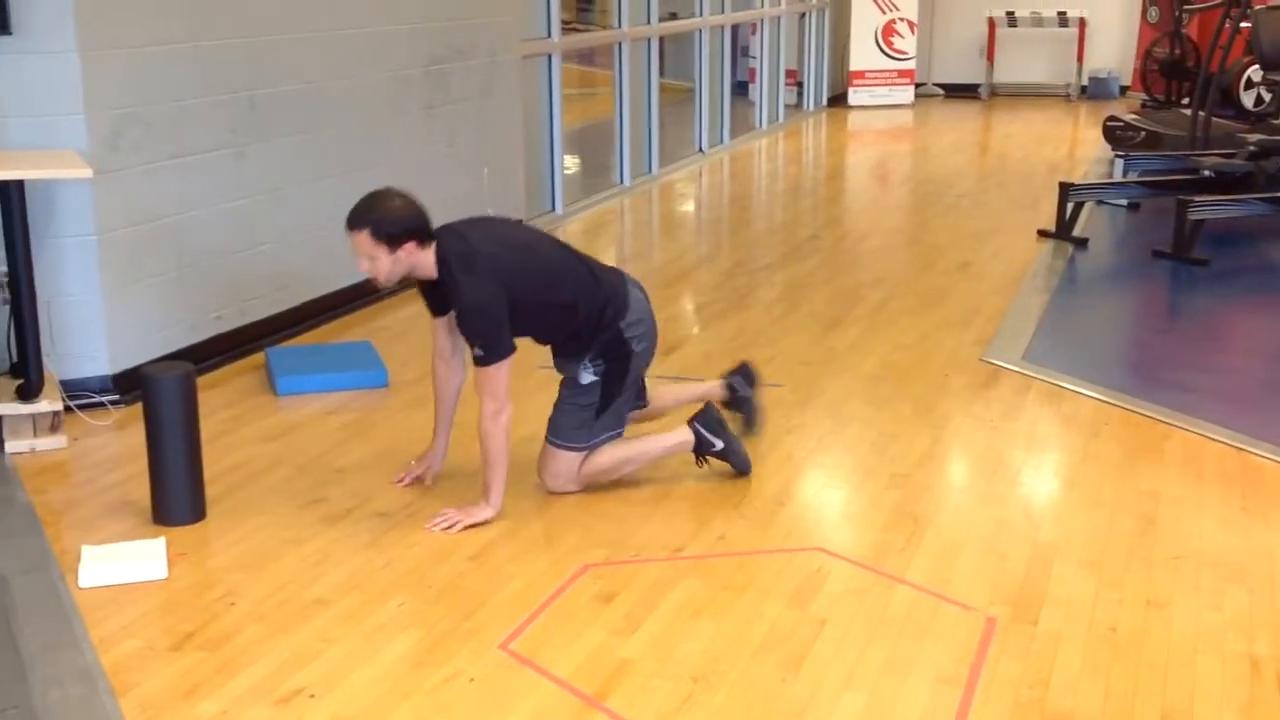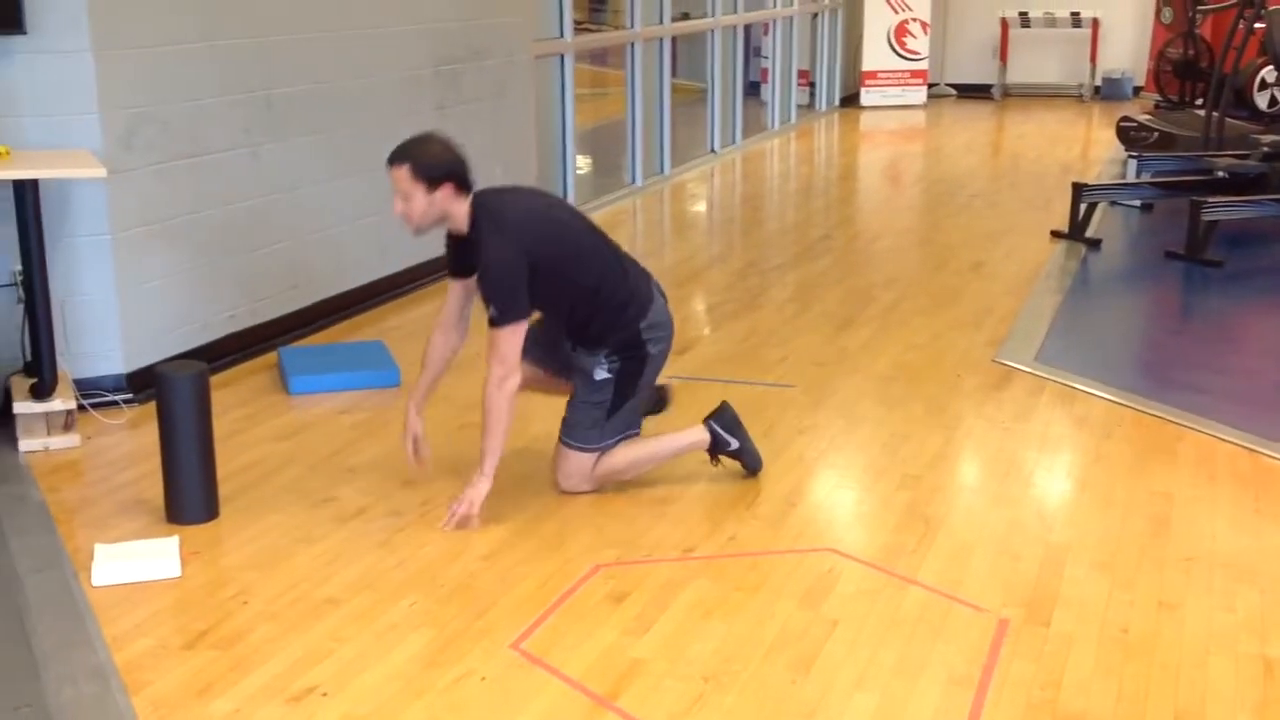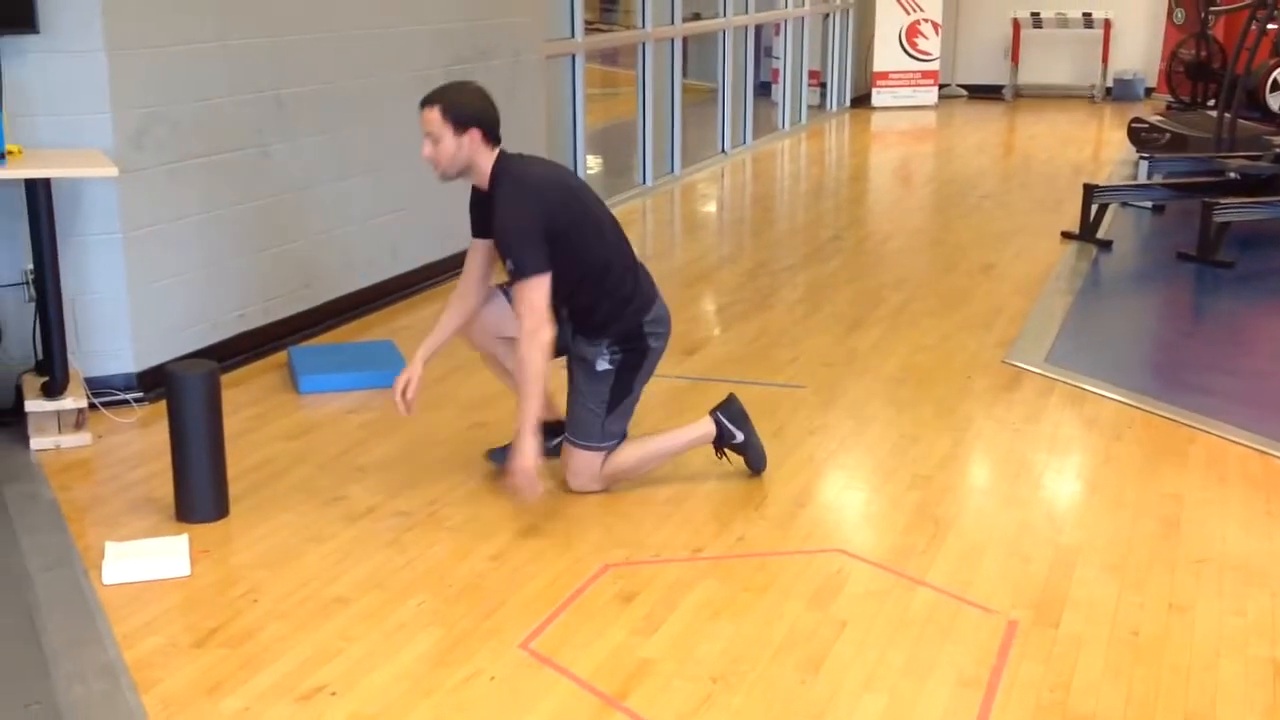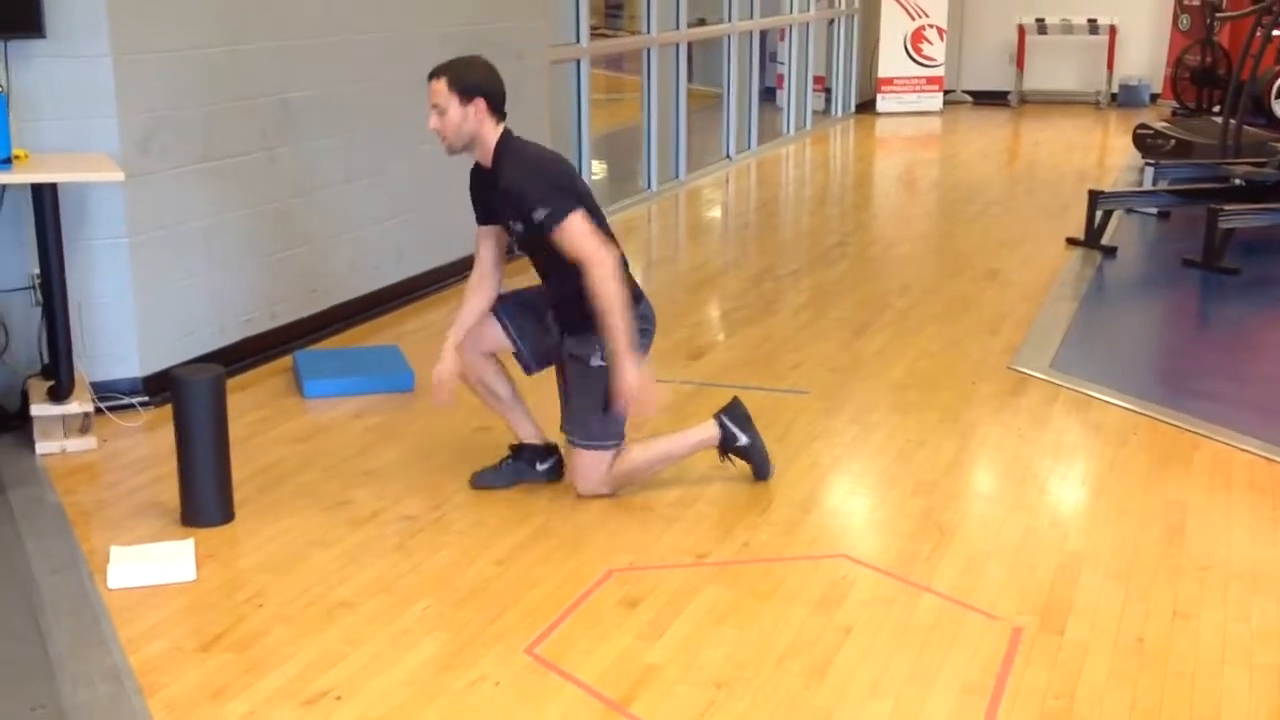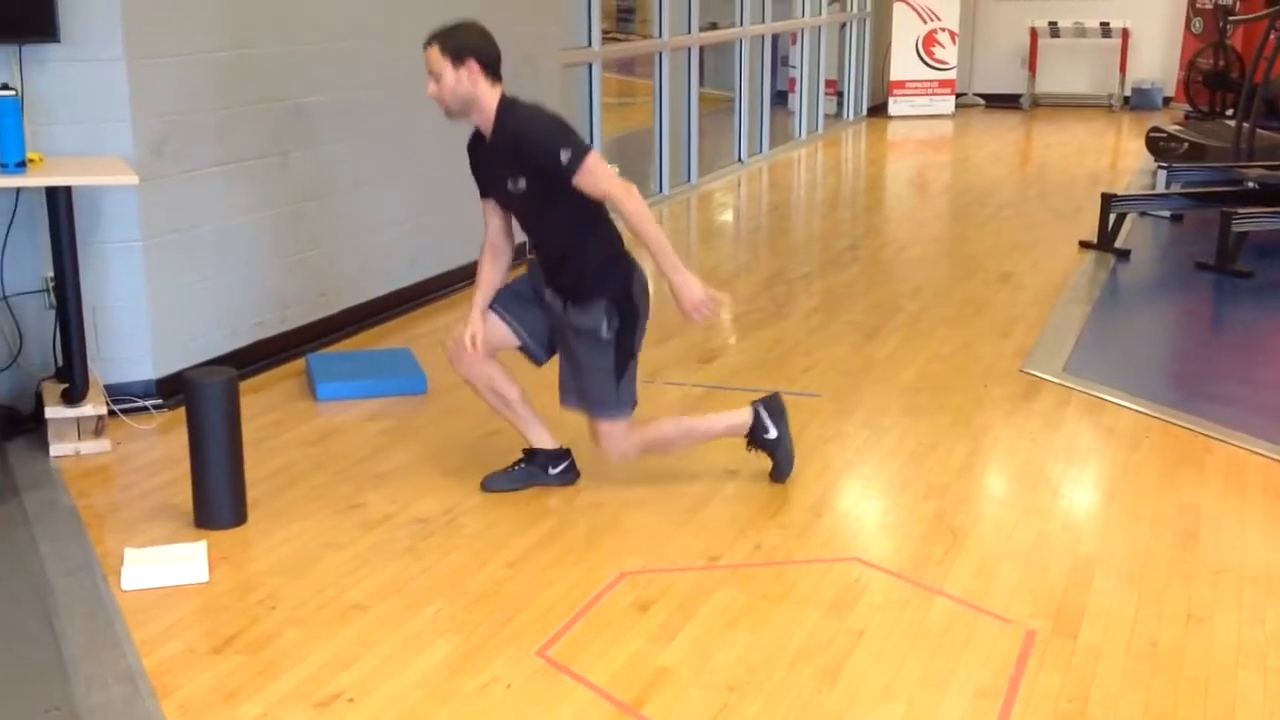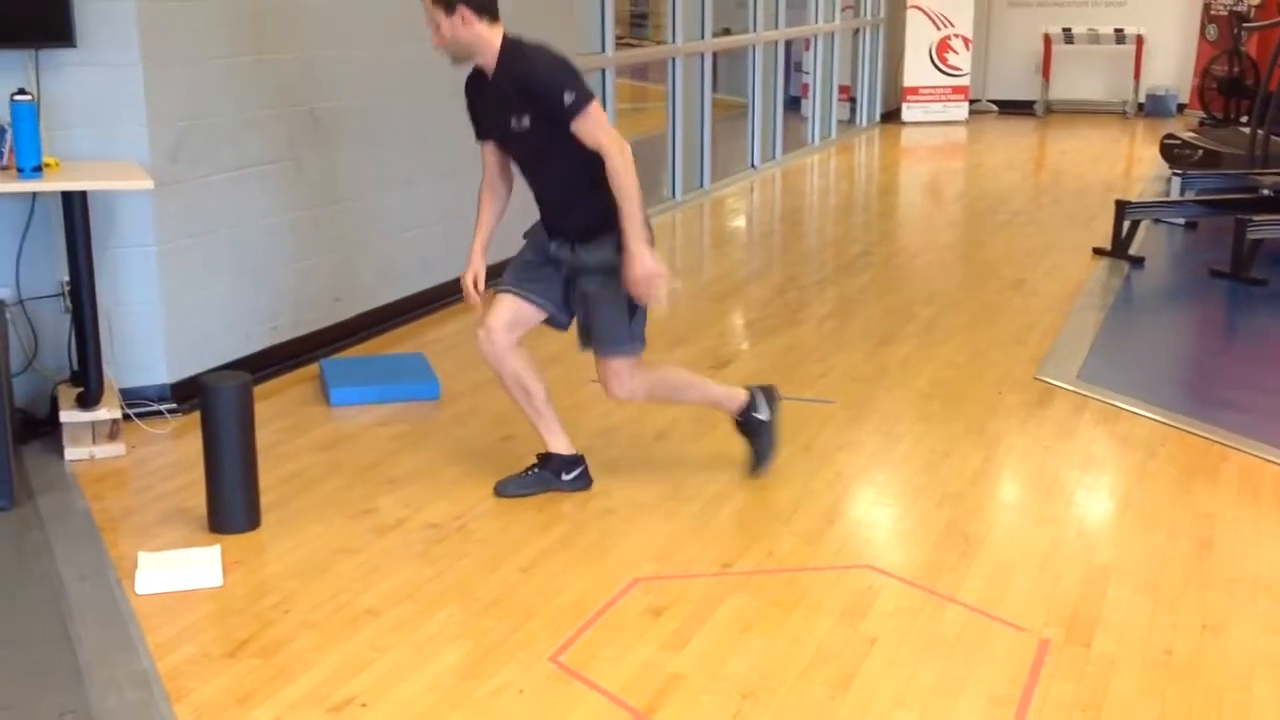
dt=0.2s
person 1, frame 1
left shoulder: (475, 288)
right shoulder: (437, 256)
left elbow: (495, 408)
right elbow: (446, 359)
left wrist: (490, 502)
right wrist: (436, 450)
left hip: (616, 330)
right hip: (604, 306)
left knee: (559, 476)
right knee: (615, 410)
left ankle: (695, 436)
right ankle: (727, 389)
person 1, frame 2
left shoulder: (500, 247)
right shoulder: (470, 224)
left elbow: (503, 375)
right elbow: (450, 326)
left wrist: (485, 477)
right wrist: (415, 407)
left hip: (630, 332)
left knee: (574, 476)
left ankle: (711, 434)
right ankle: (640, 396)
person 1, frame 3
left shoulder: (516, 206)
right shoulder: (489, 191)
left elbow: (538, 330)
right elbow: (470, 286)
left wrist: (526, 439)
right wrist: (419, 358)
left hip: (623, 329)
left knee: (583, 476)
right knee: (478, 319)
left ankle: (716, 428)
right ankle: (552, 425)
person 1, frame 4
left shoulder: (523, 177)
right shoulder: (487, 179)
left elbow: (599, 259)
right elbow: (487, 276)
left wrist: (626, 359)
right wrist: (448, 349)
left hip: (603, 324)
left knee: (592, 480)
right knee: (467, 341)
left ankle: (722, 431)
right ankle: (538, 454)
person 1, frame 5
left shoulder: (532, 131)
right shoulder: (482, 149)
left elbow: (622, 195)
right elbow: (497, 245)
left wrist: (677, 275)
right wrist: (475, 314)
left hip: (602, 296)
right hip: (551, 285)
left knee: (617, 444)
right knee: (466, 348)
left ankle: (756, 420)
right ankle: (550, 457)
person 1, frame 6
left shoulder: (539, 68)
right shoulder: (479, 88)
left elbow: (614, 148)
right elbow: (496, 174)
left wrist: (638, 244)
right wrist: (477, 252)
left hip: (606, 238)
right hip: (555, 236)
left knee: (623, 383)
right knee: (495, 333)
left ankle: (747, 404)
right ankle: (564, 460)
